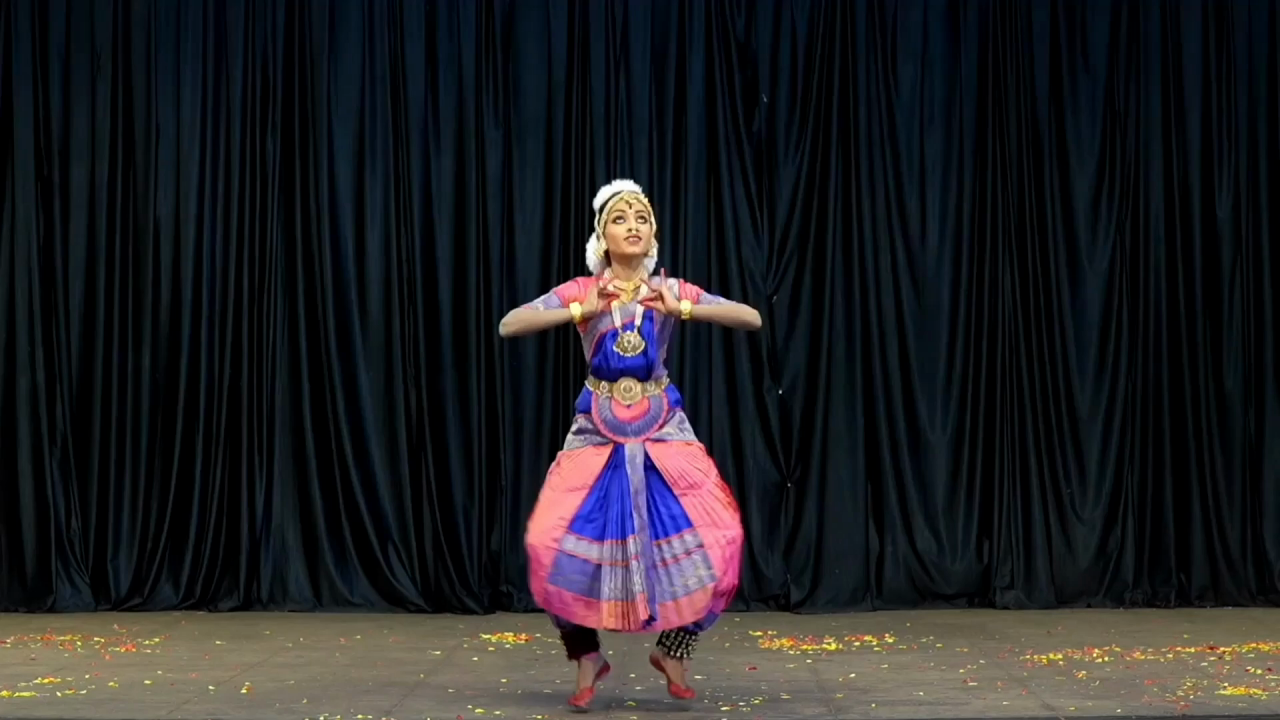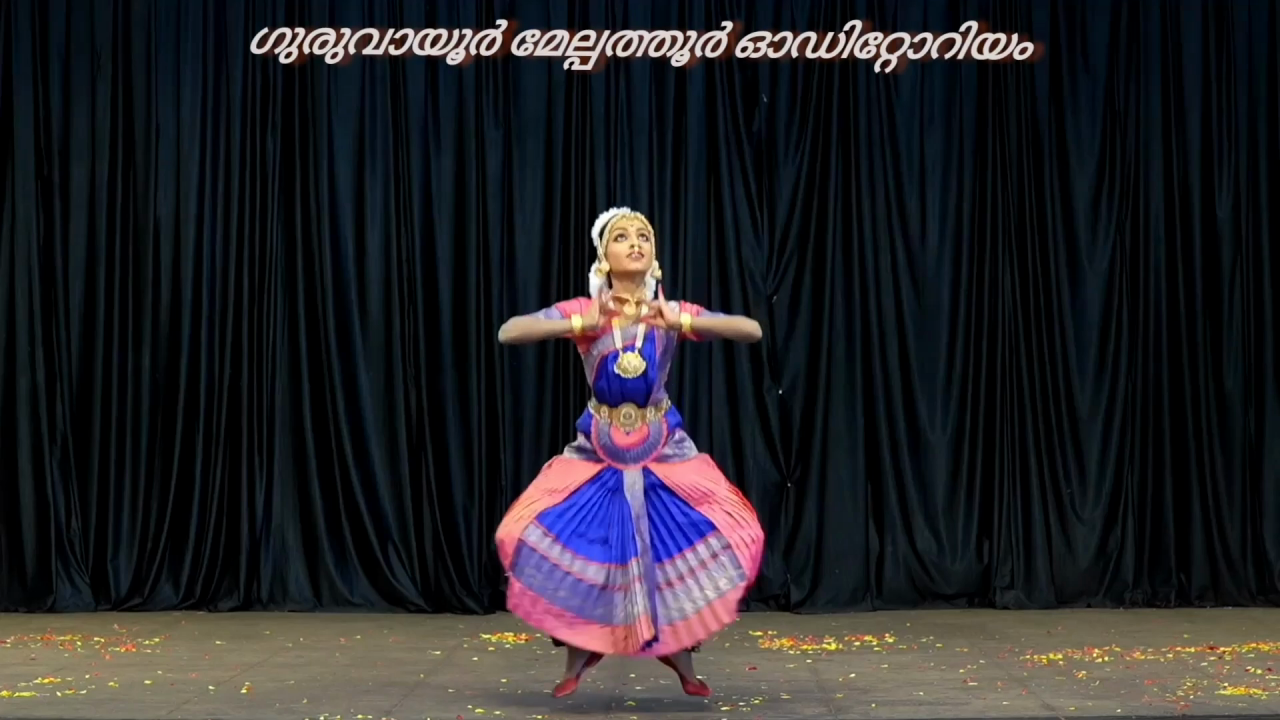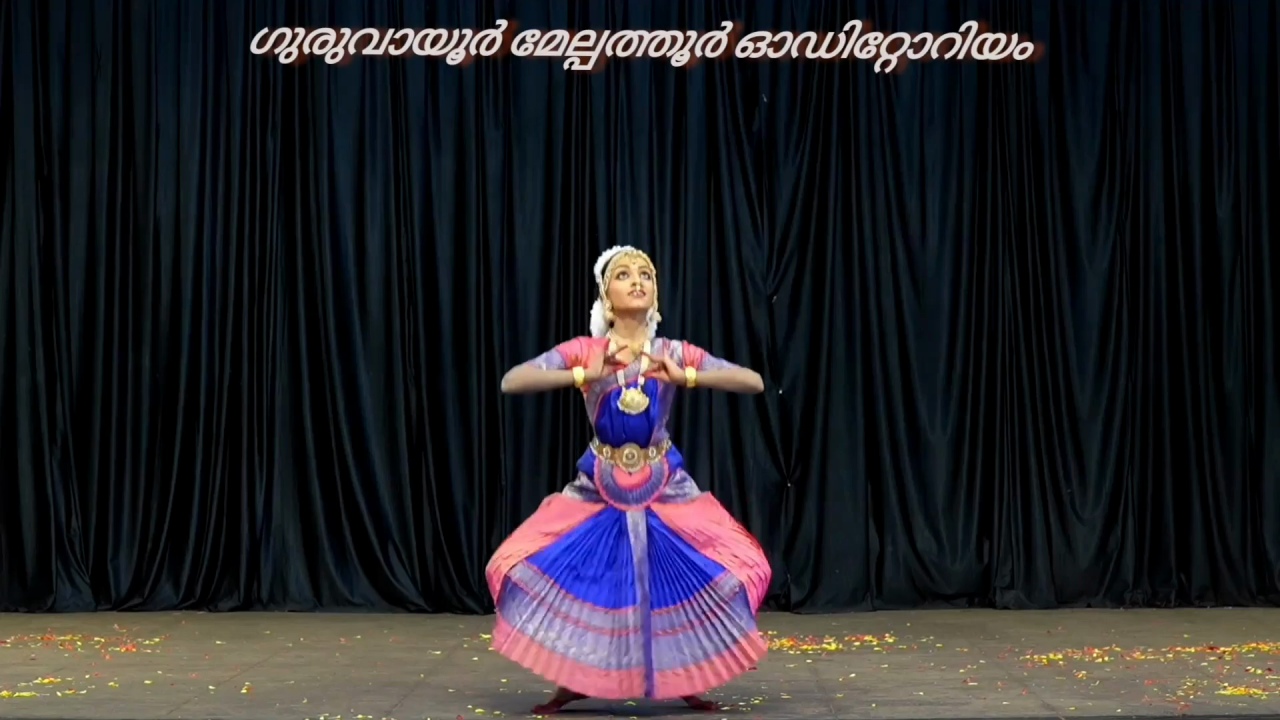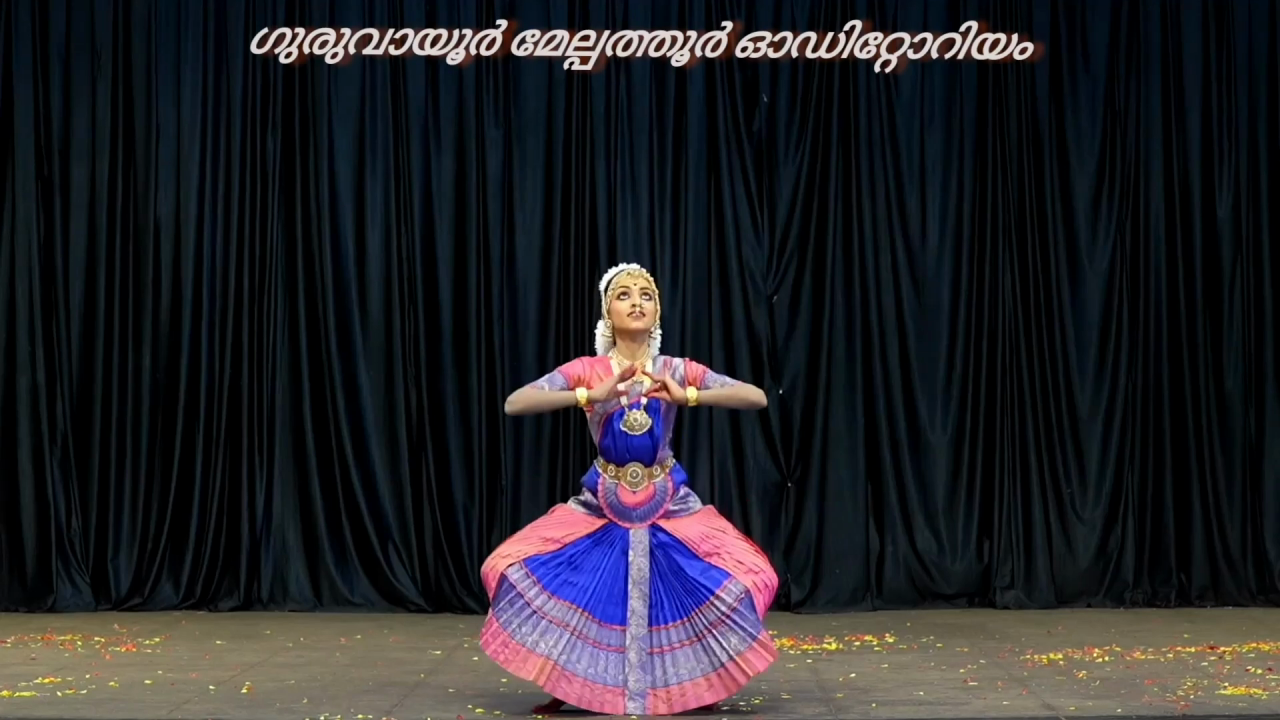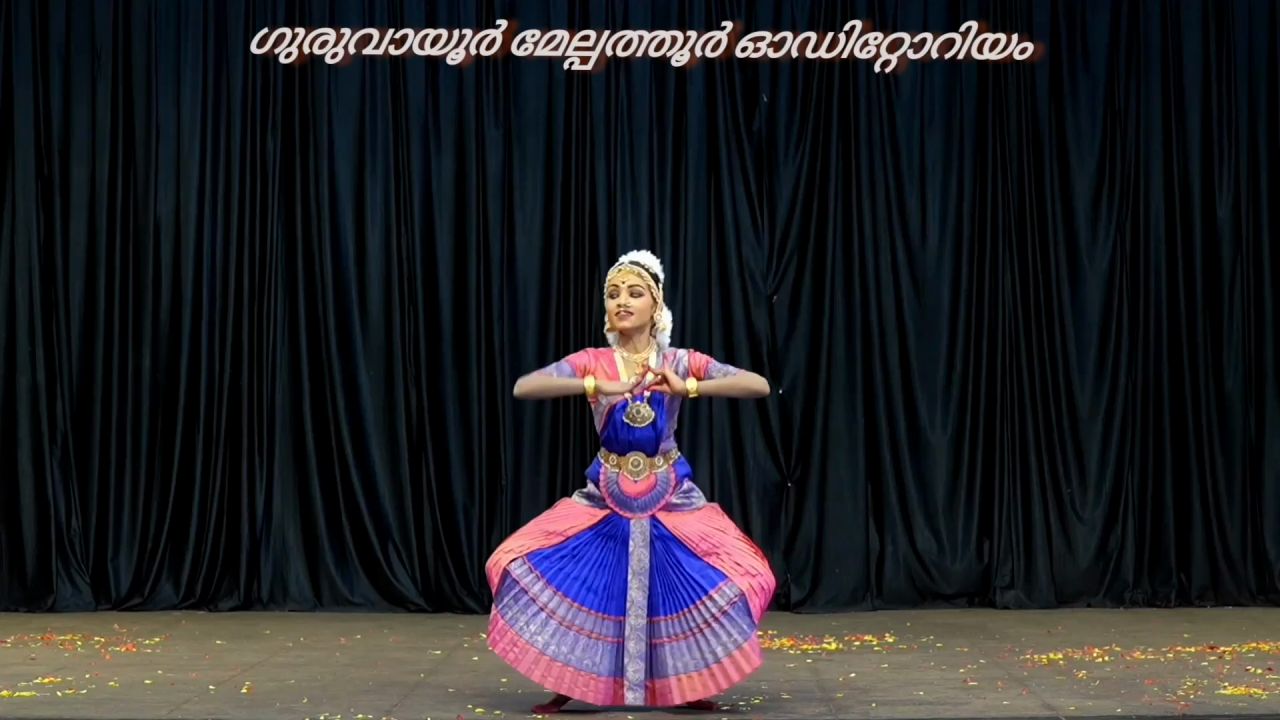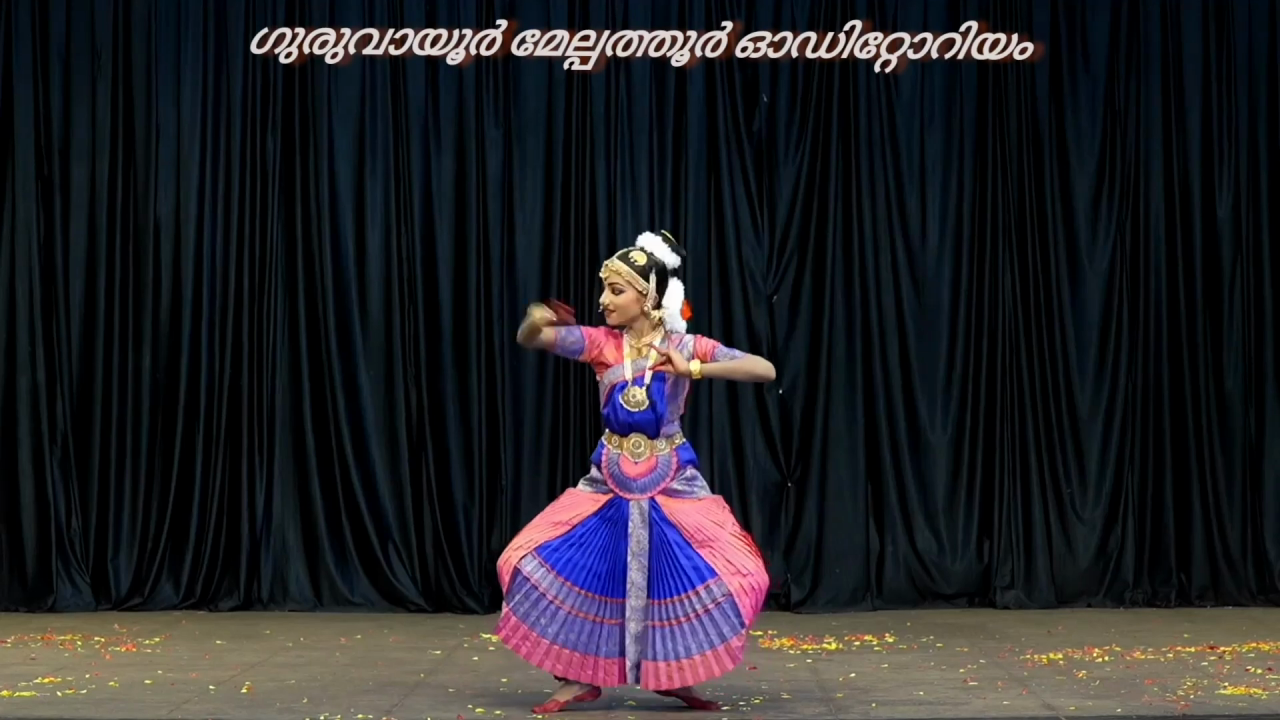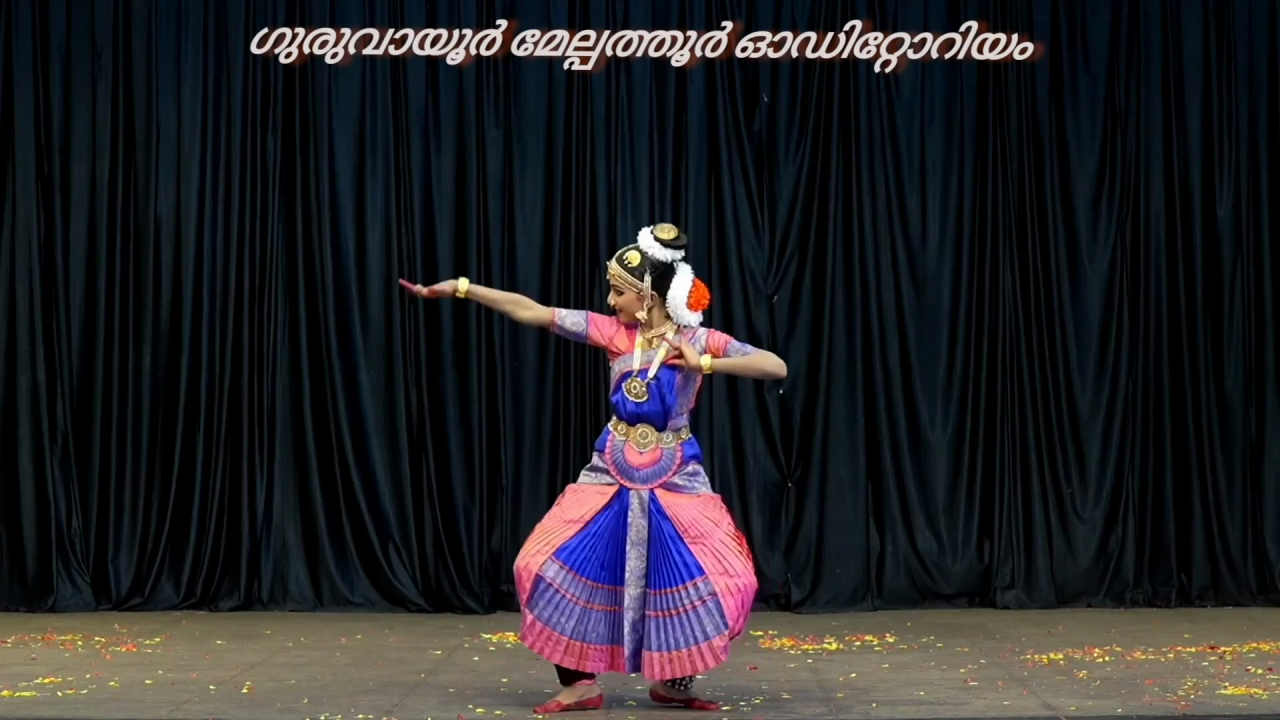
dt=0.1s
person 1, frame 1
left shoulder: (673, 292)
right shoulder: (581, 293)
left elbow: (752, 319)
right elbow: (509, 325)
left wrist: (680, 309)
right wrist: (584, 312)
left hip: (662, 433)
right hip: (597, 435)
left knee: (700, 534)
right knee: (565, 538)
left ankle: (670, 647)
right ankle: (587, 656)
person 1, frame 2
left shoulder: (673, 312)
right shoulder: (582, 310)
left elbow: (753, 330)
right elbow: (508, 333)
left wrist: (682, 323)
right wrist: (583, 325)
left hip: (663, 452)
right hip: (596, 455)
left knee: (731, 535)
right knee: (530, 535)
left ankle: (678, 651)
right ankle: (580, 650)
person 1, frame 3
left shoulder: (674, 353)
right shoulder: (582, 353)
left elbow: (754, 383)
right elbow: (512, 382)
left wrist: (684, 377)
right wrist: (586, 376)
left hip: (666, 492)
right hip: (597, 494)
left knee: (738, 571)
right knee: (525, 568)
left ankle: (683, 681)
right ankle: (576, 679)
person 1, frame 4
left shoulder: (676, 370)
right shoulder: (587, 371)
left elbow: (757, 397)
right elbow: (515, 403)
left wrist: (686, 395)
right wrist: (591, 396)
left hip: (670, 507)
right hip: (600, 509)
left knee: (745, 580)
right knee: (514, 573)
person 1, frame 5
left shoulder: (680, 362)
right shoulder: (593, 361)
left elbow: (759, 384)
right elbow: (523, 387)
left wrist: (688, 388)
right wrist: (591, 383)
left hip: (671, 500)
right hip: (603, 500)
left knee: (744, 580)
right knee: (518, 569)
left ankle: (680, 685)
right ankle: (571, 683)
person 1, frame 6
left shoulder: (687, 346)
right shoulder: (600, 343)
left elbow: (765, 370)
right elbow: (530, 338)
left wrist: (690, 368)
right wrist: (540, 318)
left hip: (673, 487)
right hip: (607, 486)
left knee: (734, 577)
right knee: (531, 563)
left ankle: (677, 680)
right ankle: (580, 678)
person 1, frame 7
left shoulder: (700, 341)
right shoulder: (614, 332)
left elbow: (776, 367)
right elbow: (533, 312)
left wrist: (702, 363)
right wrist: (460, 288)
left hip: (675, 479)
right hip: (611, 474)
left knee: (720, 580)
right knee: (552, 565)
left ankle: (673, 682)
right ankle: (581, 681)
